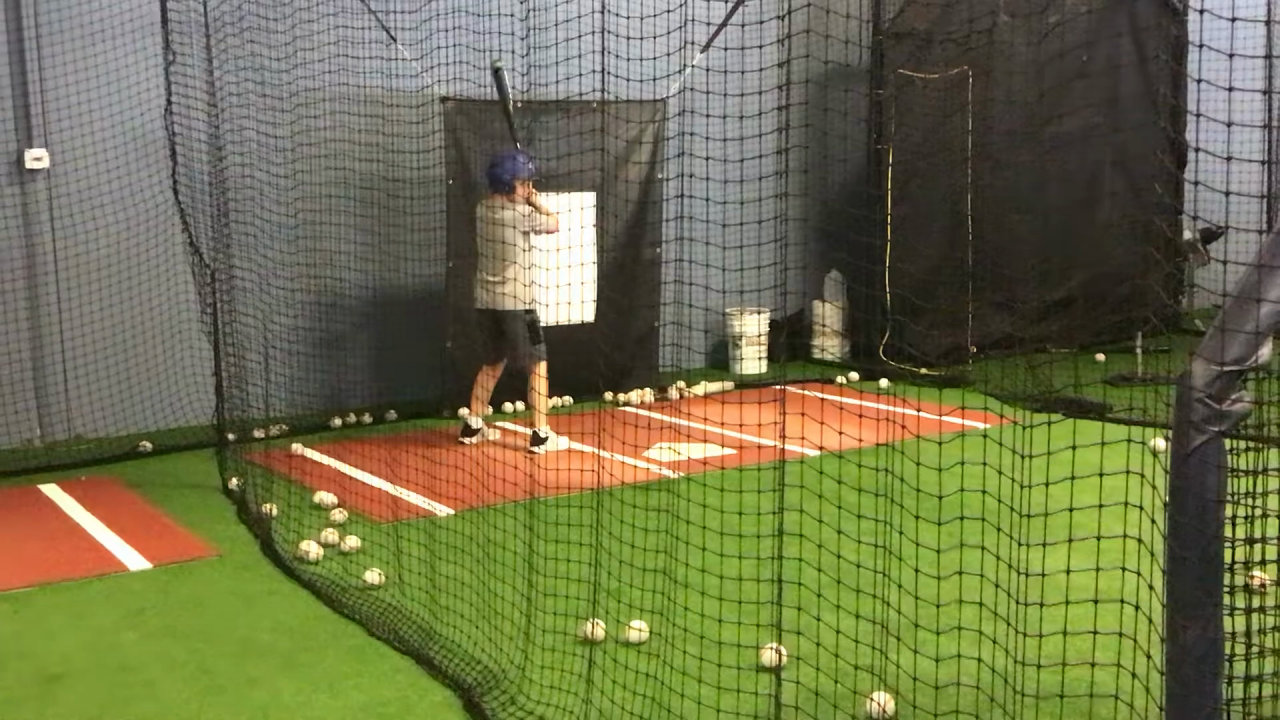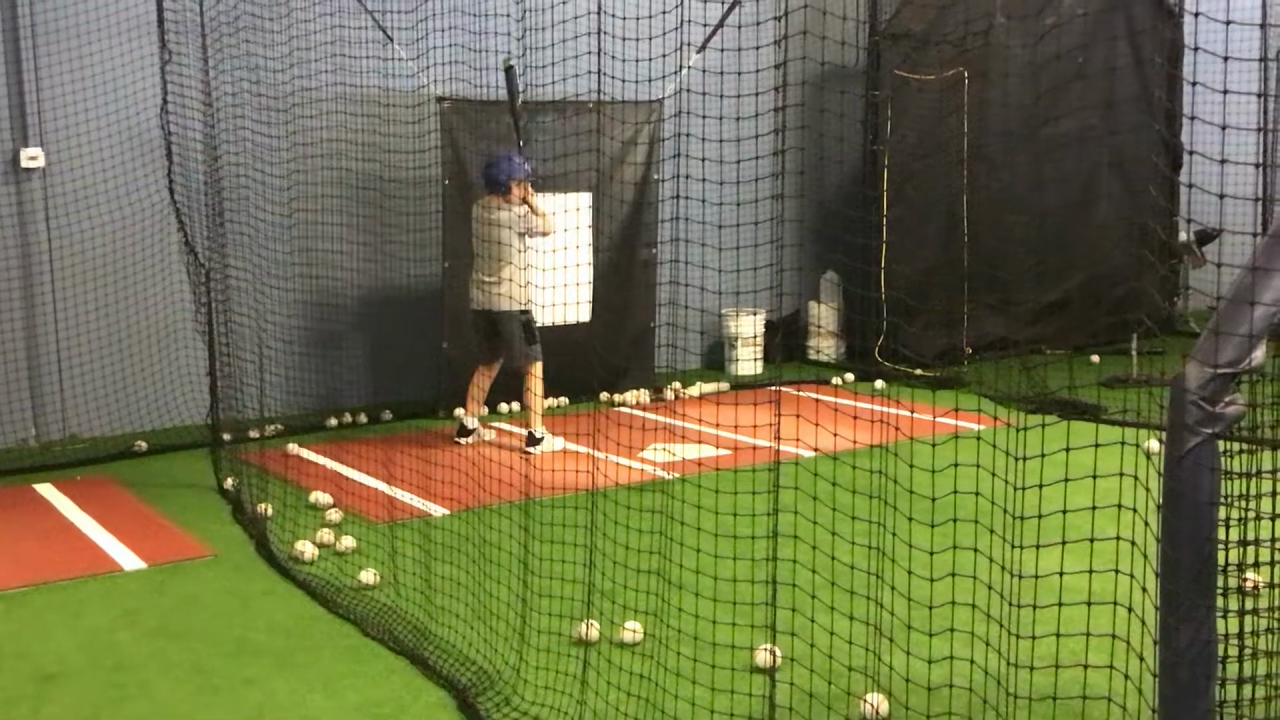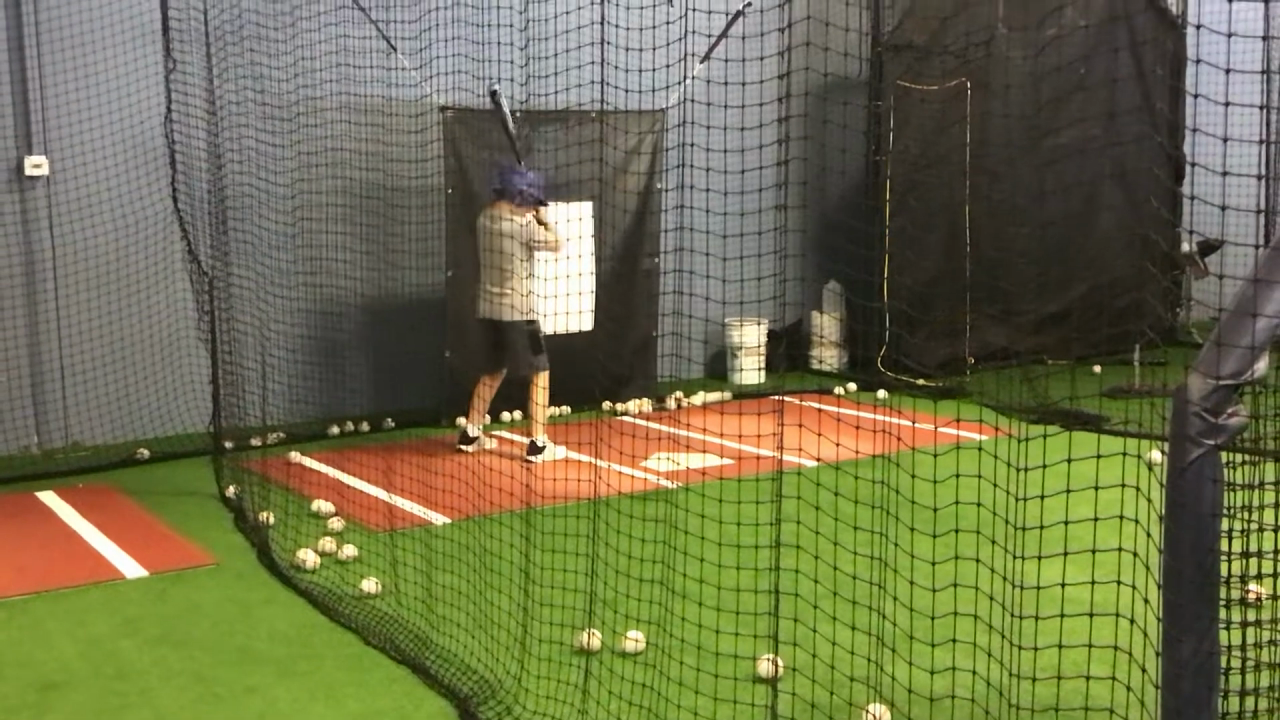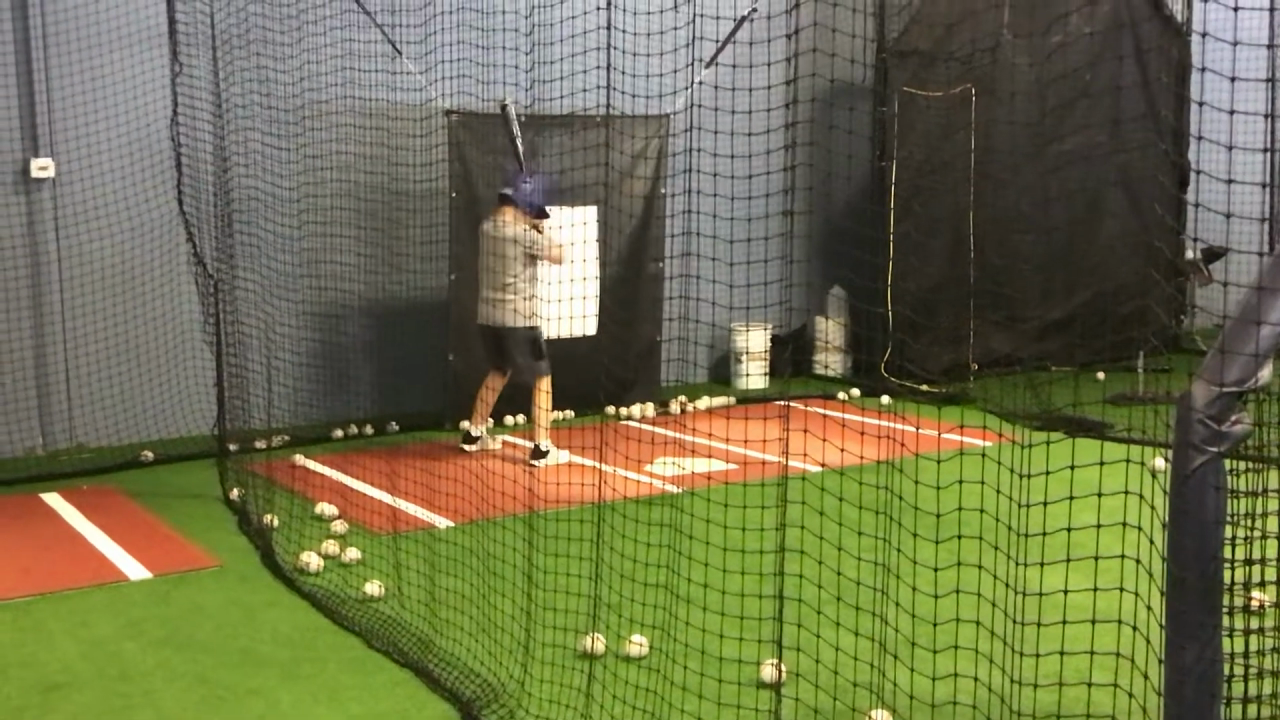
dt=0.4s
person 1, frame 1
left shoulder: (482, 210)
right shoulder: (520, 214)
right elbow: (554, 224)
left wrist: (526, 199)
right wrist: (534, 201)
left hip: (486, 302)
right hip: (515, 303)
left knee: (493, 362)
right knee: (538, 365)
left ankle: (472, 426)
right ankle: (540, 435)
person 1, frame 2
left shoulder: (478, 210)
right shoulder: (516, 215)
right elbow: (548, 227)
left wrist: (522, 201)
right wrist: (531, 201)
left hip: (481, 302)
right hip: (511, 303)
left knee: (488, 362)
right knee: (533, 365)
left ankle: (468, 426)
right ankle: (536, 435)
person 1, frame 3
left shoulder: (484, 219)
right shoulder: (522, 226)
right elbow: (556, 244)
left wrist: (530, 216)
right wrist: (541, 217)
left hip: (487, 311)
right hip: (516, 312)
left knee: (493, 372)
right knee: (539, 374)
left ankle: (470, 433)
right ankle: (538, 444)
person 1, frame 4
left shoulder: (486, 227)
right shoulder: (523, 234)
right elbow: (558, 256)
right wrist: (541, 231)
left hip: (488, 316)
right hip: (518, 318)
left knee: (499, 371)
right knee: (542, 379)
left ankle: (474, 433)
right ankle: (542, 448)
